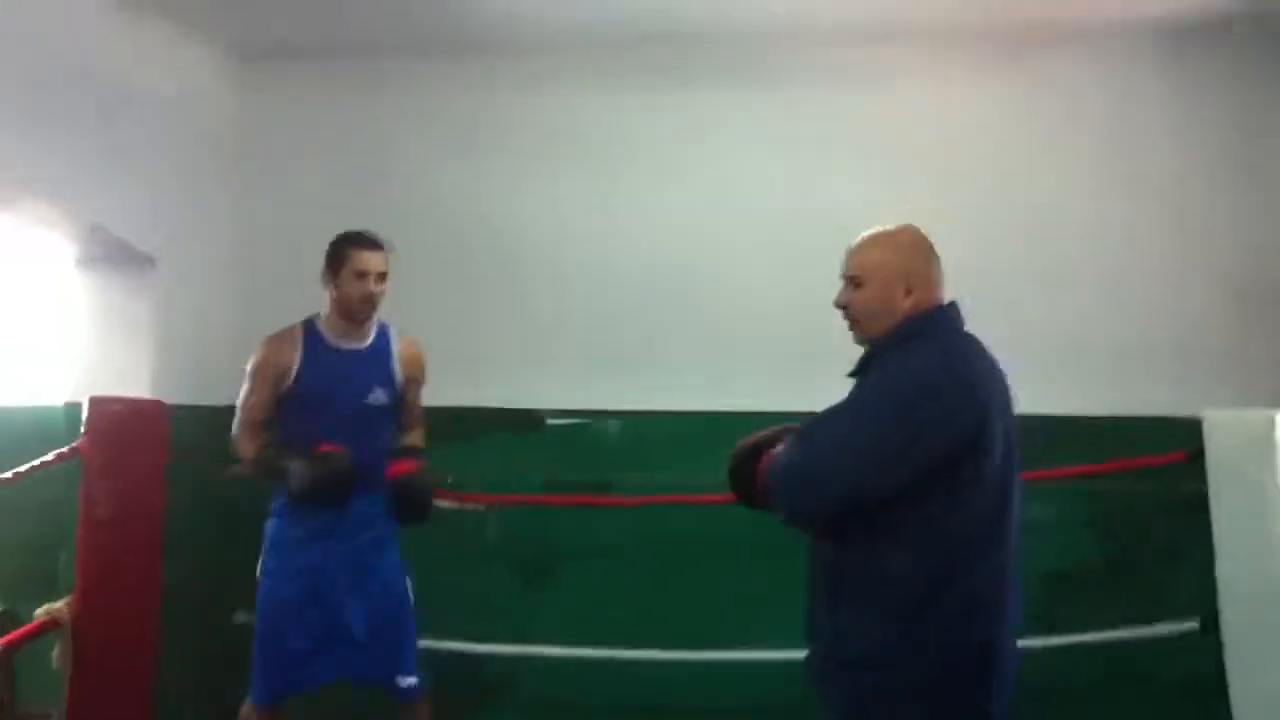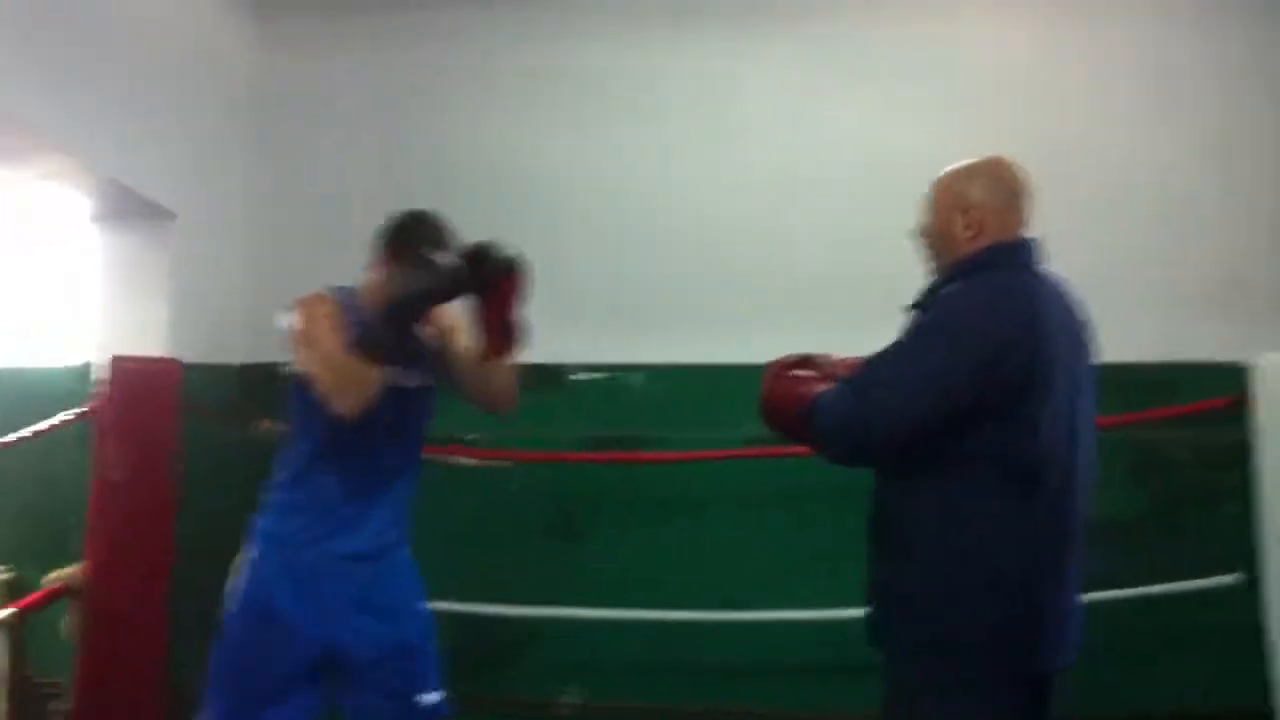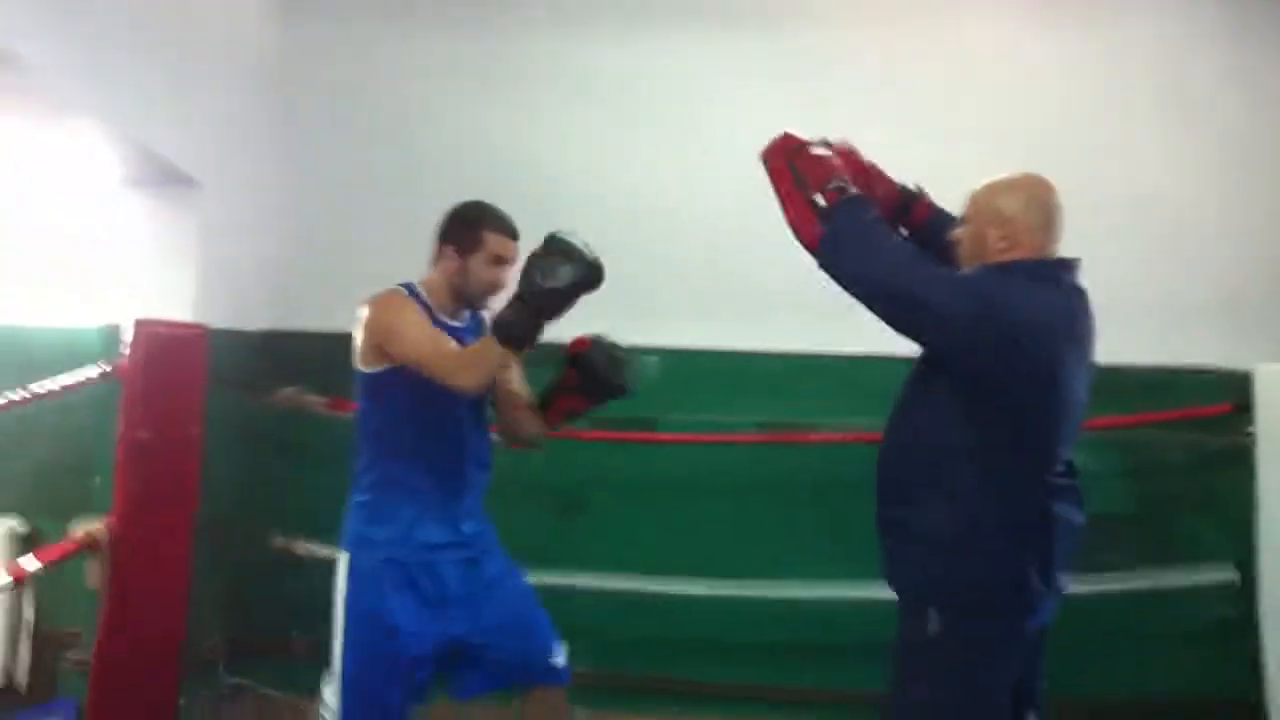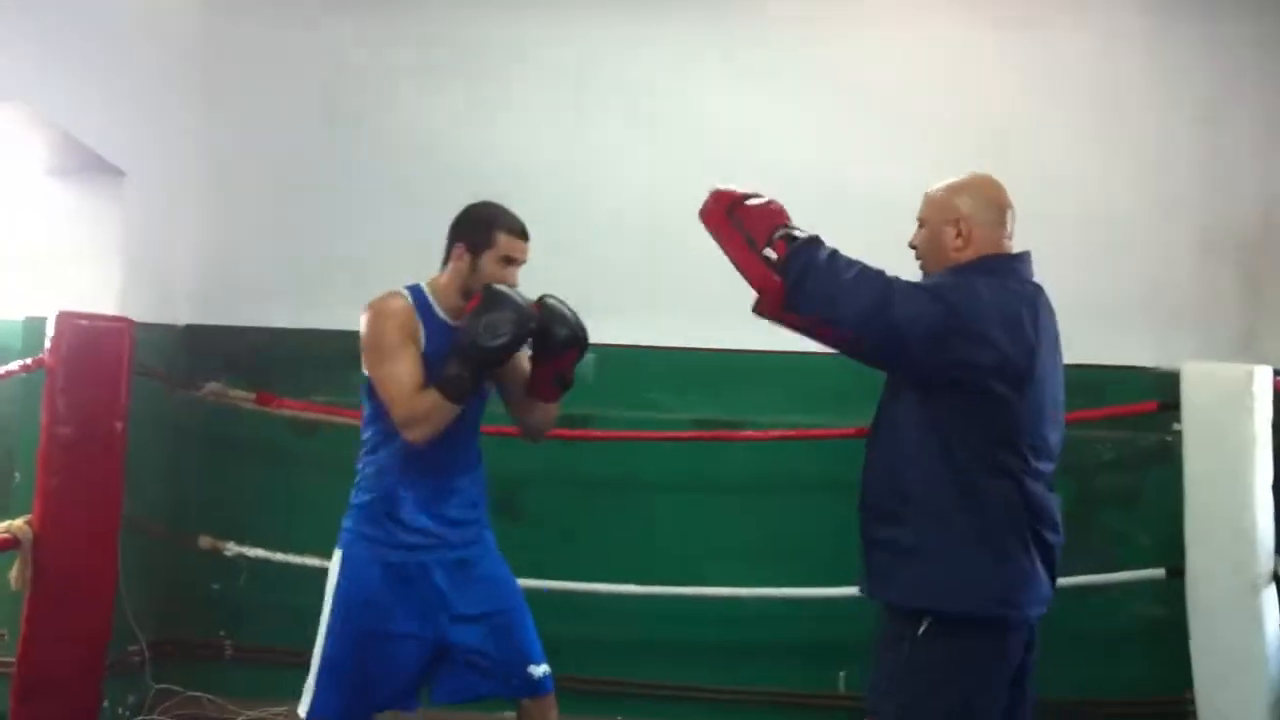
dt=1s
person 1, frame 1
left shoulder: (919, 374)
right shoulder: (954, 361)
left elbow: (817, 486)
left wrist: (777, 467)
right wrist: (806, 454)
left hip: (909, 651)
right hip: (948, 639)
person 1, frame 2
left shoulder: (974, 310)
right shoulder: (1051, 305)
left elbow: (864, 424)
left wrist: (810, 399)
right wrist: (850, 381)
left hip: (959, 600)
right hip: (1027, 586)
person 1, frame 3
left shoulder: (1004, 312)
right shoulder: (1053, 301)
left elbow: (890, 275)
right elbow: (939, 265)
left wrist: (836, 195)
right wrist: (892, 198)
left hip: (969, 573)
right hip: (1012, 561)
person 1, frame 4
left shoulder: (970, 310)
right shoulder: (1016, 303)
left elbow: (861, 305)
right elbow: (893, 318)
left wrist: (780, 241)
left hip: (955, 582)
right hip: (1000, 573)
person 2, frame 1
left shoulder: (404, 355)
right shoulder: (283, 351)
right elbow: (245, 433)
left wrist: (413, 469)
right wrist: (287, 468)
left hip: (372, 537)
right hip: (298, 536)
person 2, frame 2
left shoulder: (439, 326)
right shoulder: (322, 313)
left elbow: (499, 399)
right elbow: (346, 397)
left wrist: (499, 311)
right wrist: (401, 315)
left hip: (379, 554)
right hip: (294, 544)
person 2, frame 3
left shoulder: (484, 323)
right shoulder: (389, 312)
left elbow: (524, 430)
right elbow: (466, 374)
left wrist: (575, 390)
right wrist: (534, 306)
left hip: (465, 542)
right hip: (386, 544)
left knee: (545, 676)
person 2, frame 4
left shoulder: (498, 320)
right shoulder: (391, 315)
left elbow: (535, 425)
right elbow: (415, 424)
left wrist: (554, 364)
right wrist: (475, 361)
left hip: (463, 543)
right hip: (380, 545)
